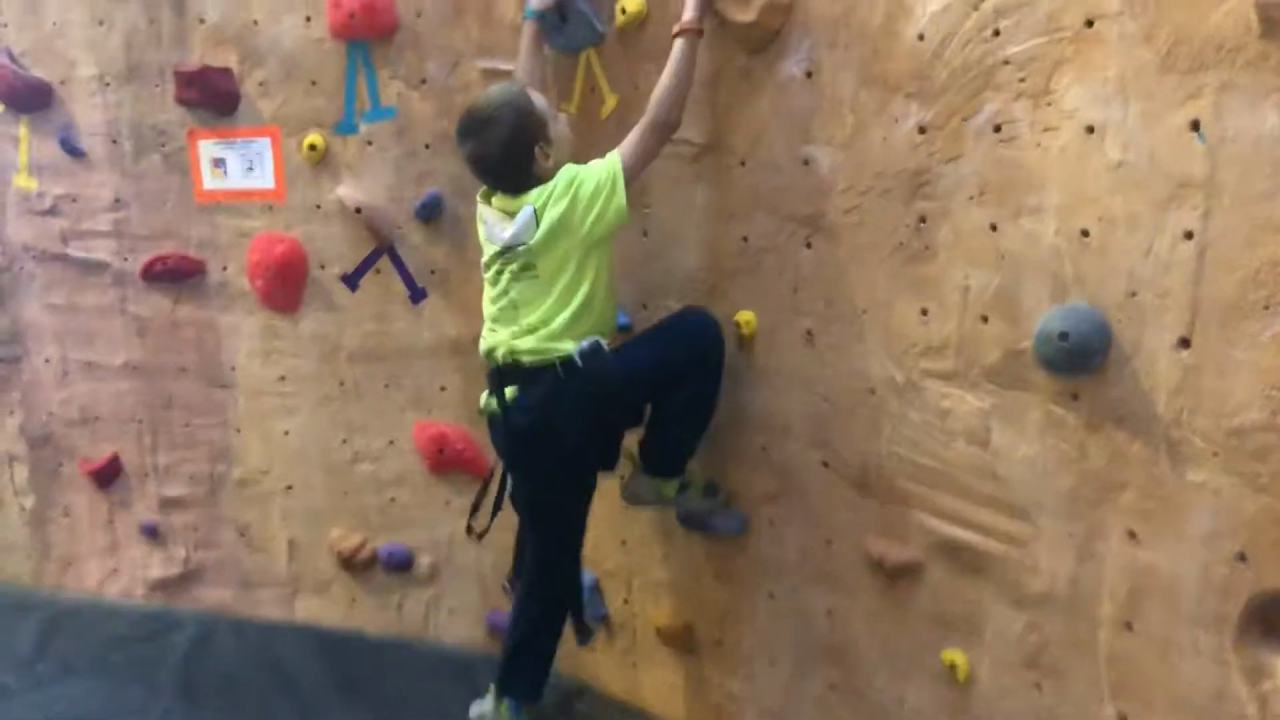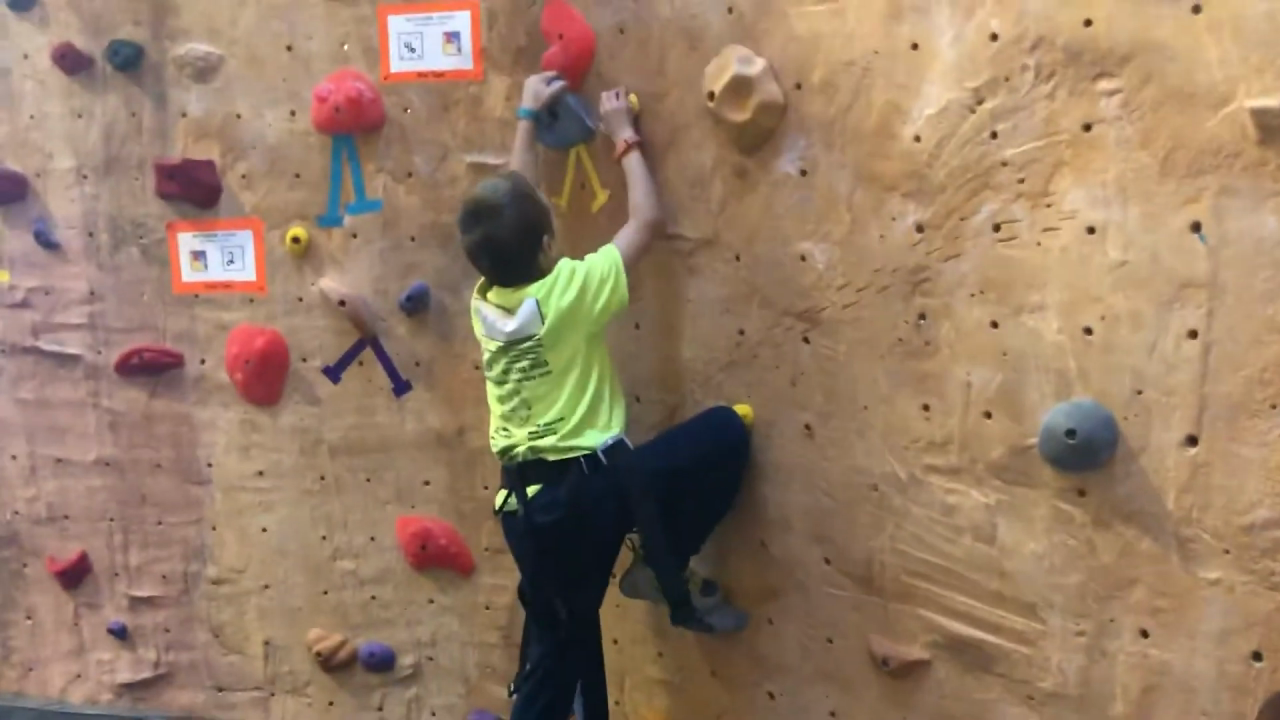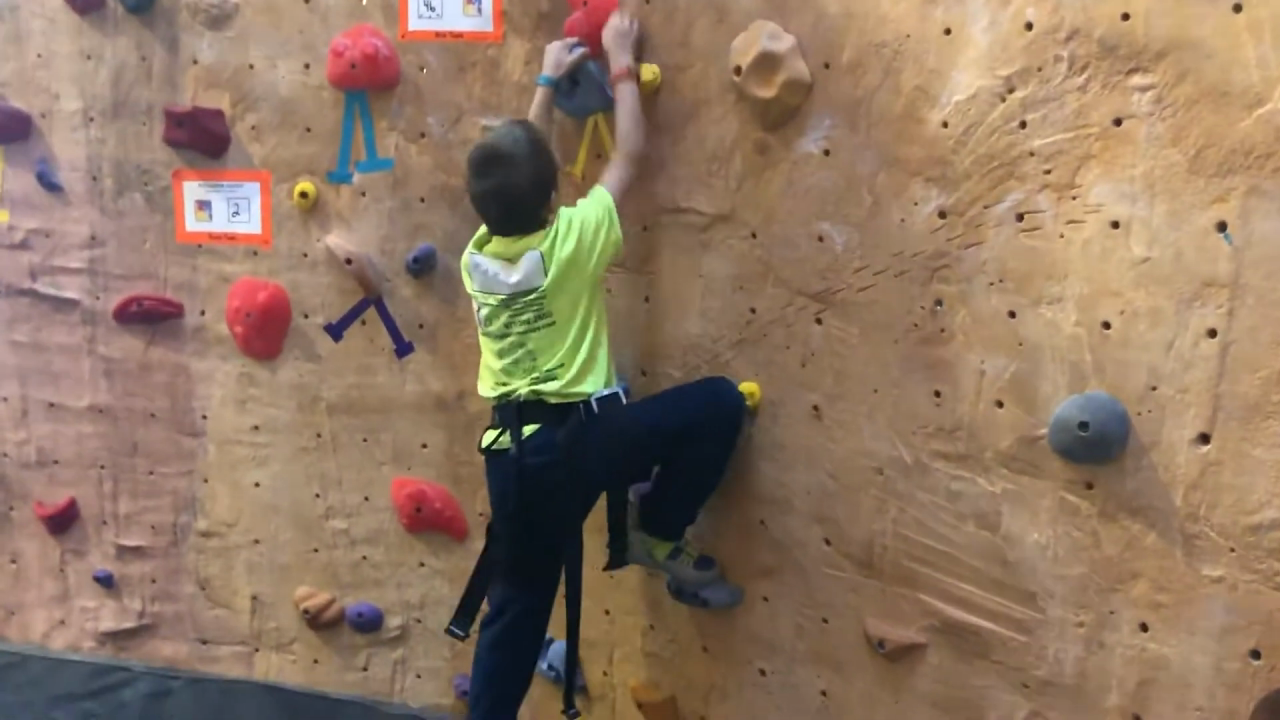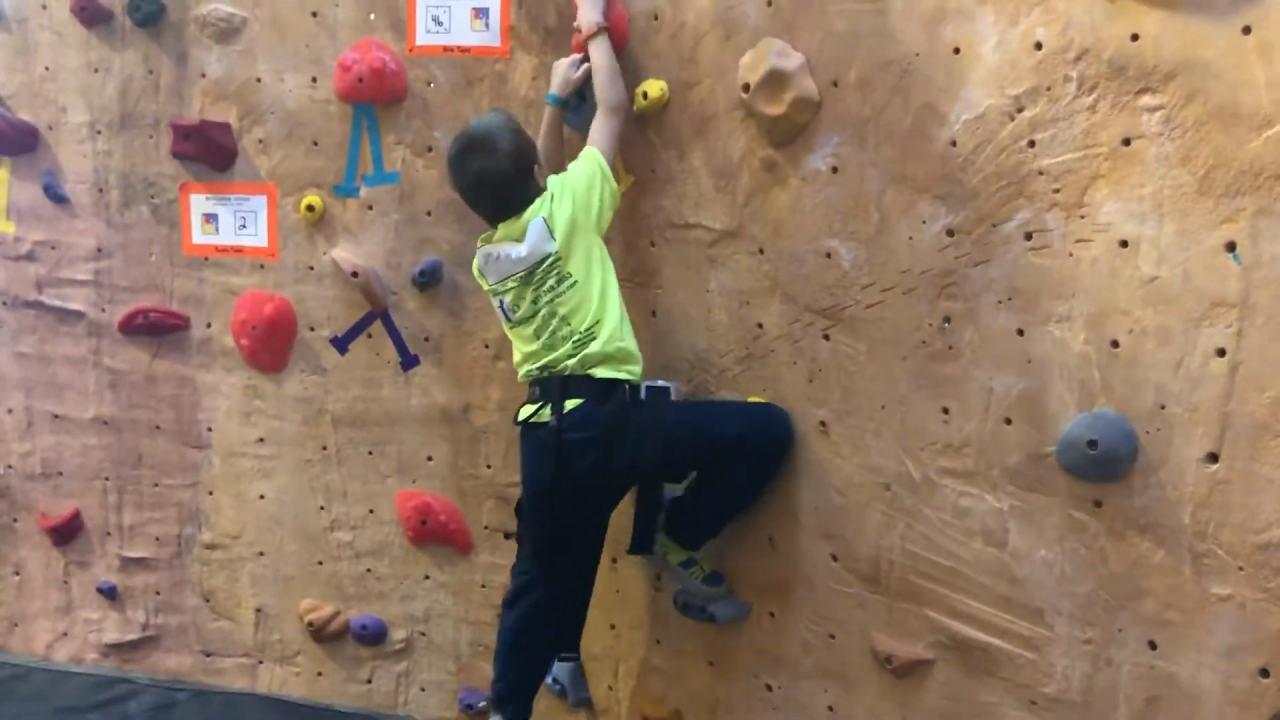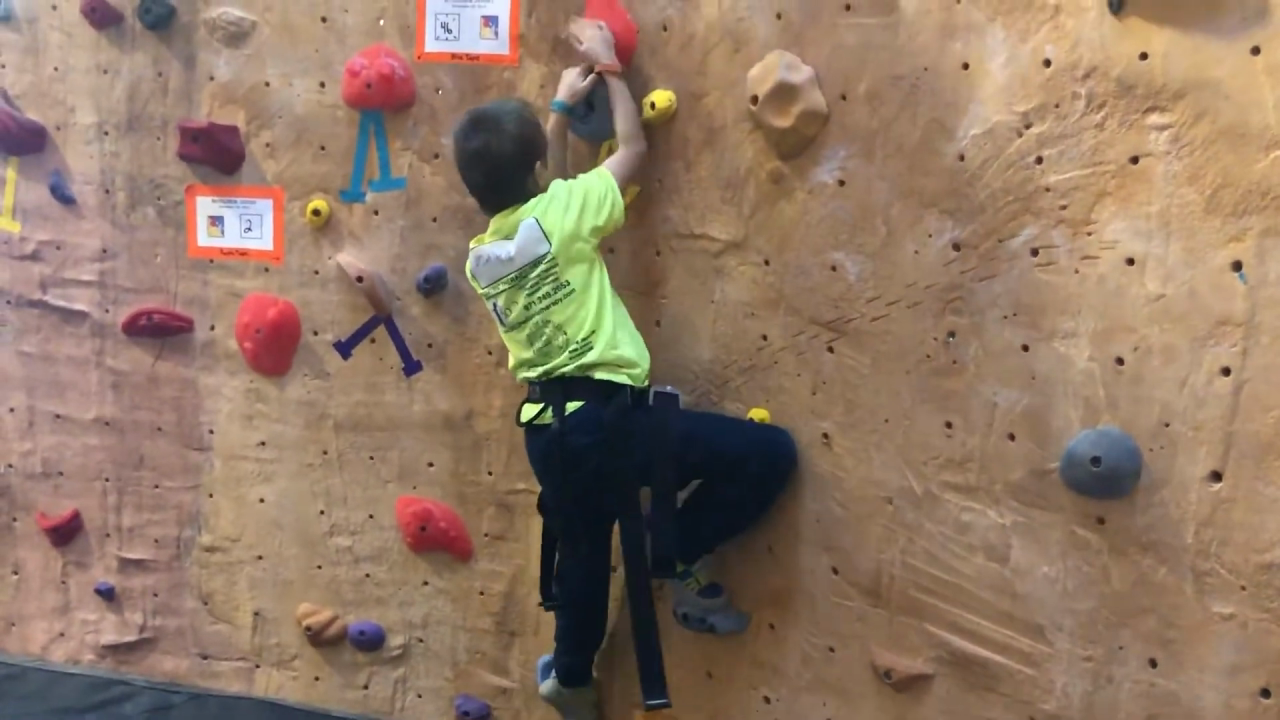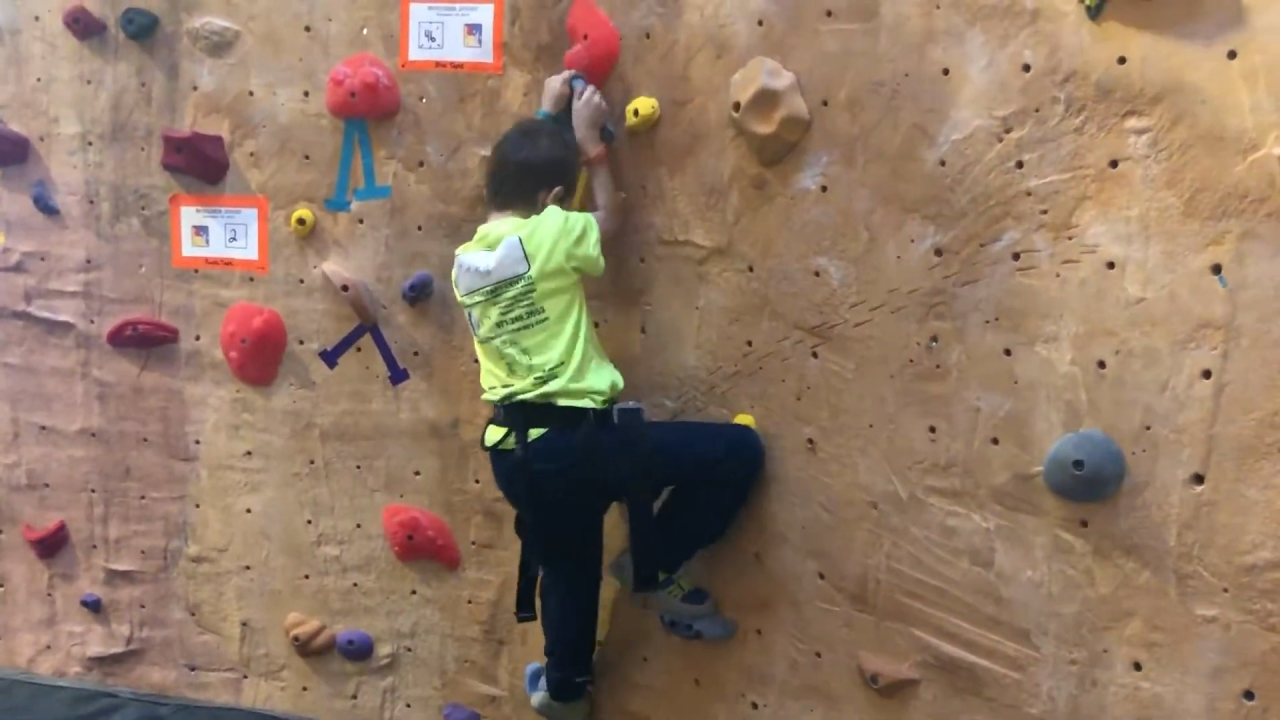
dt=0.5s
person 1, frame 1
left shoulder: (493, 200)
right shoulder: (572, 197)
left elbow: (515, 104)
right elbow: (659, 123)
left hip: (511, 406)
right hip: (564, 395)
left knee: (547, 551)
right knee: (696, 334)
right ankle: (660, 473)
person 1, frame 2
left shoulder: (484, 301)
right shoulder: (570, 290)
left elbow: (509, 209)
right elbow: (647, 219)
left wrist: (527, 118)
right wrist: (623, 134)
left hip: (526, 504)
right hip: (589, 489)
left knee: (554, 647)
right knee: (724, 432)
right ankle: (661, 569)
person 1, frame 3
left shoulder: (475, 257)
right shoulder: (572, 239)
left elbow: (512, 188)
right elbow: (631, 154)
left wrist: (546, 85)
right wrist: (623, 64)
left hip: (512, 451)
right hip: (580, 437)
left knee: (516, 599)
right knee: (718, 403)
right ankle: (655, 536)
person 1, frame 4
left shoulder: (487, 257)
right shoulder: (566, 208)
left elbow: (536, 190)
right elbow: (614, 110)
left wrist: (555, 98)
left hip: (546, 430)
right hip: (610, 418)
left knee: (543, 579)
right knee: (767, 429)
right ankle: (676, 539)
person 1, frame 5
left shoulder: (480, 255)
right shoulder: (560, 211)
right elbow: (634, 148)
left wrist: (559, 109)
right wrist: (608, 65)
left hip: (548, 428)
right hip: (607, 417)
left knee: (583, 554)
right knee: (769, 452)
right ankle: (676, 558)
person 1, frame 6
left shoulder: (467, 259)
right shoulder: (548, 235)
left elbow: (520, 177)
right elbow: (609, 222)
left wrist: (546, 122)
right wrist: (588, 138)
left hip: (514, 450)
right hip: (577, 440)
left knee: (566, 567)
right knee: (738, 451)
right ankle: (650, 567)
